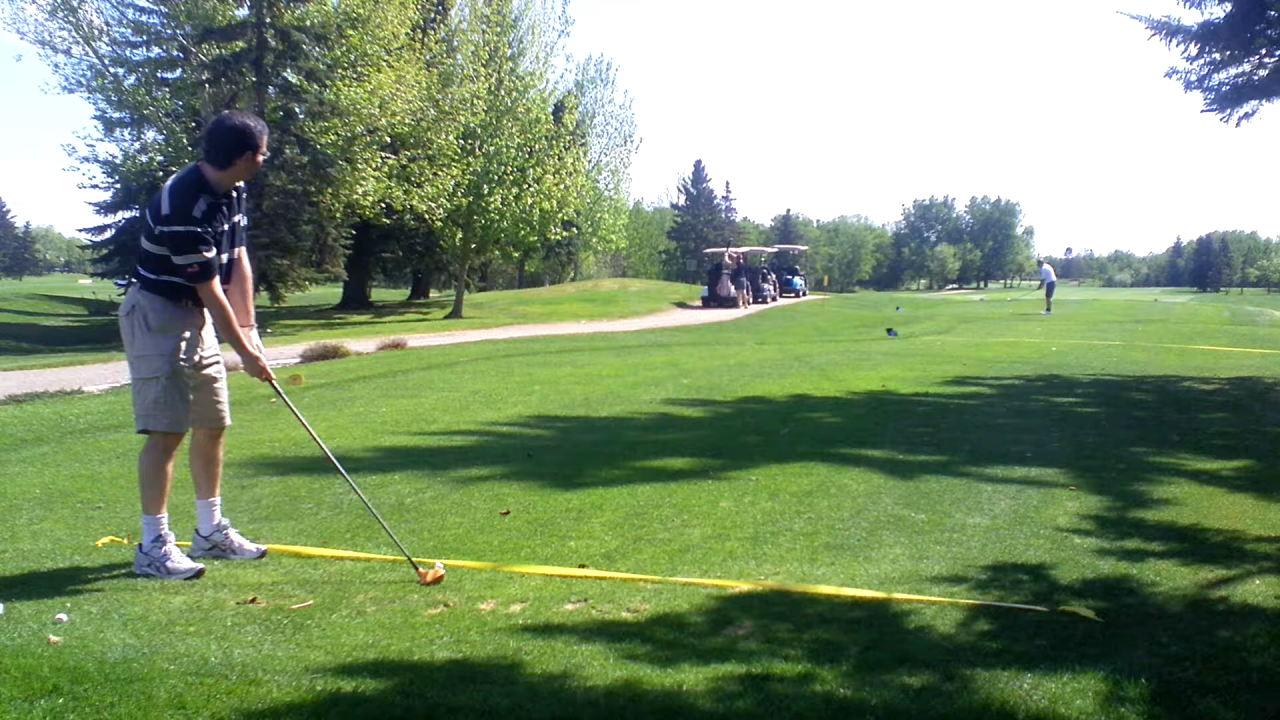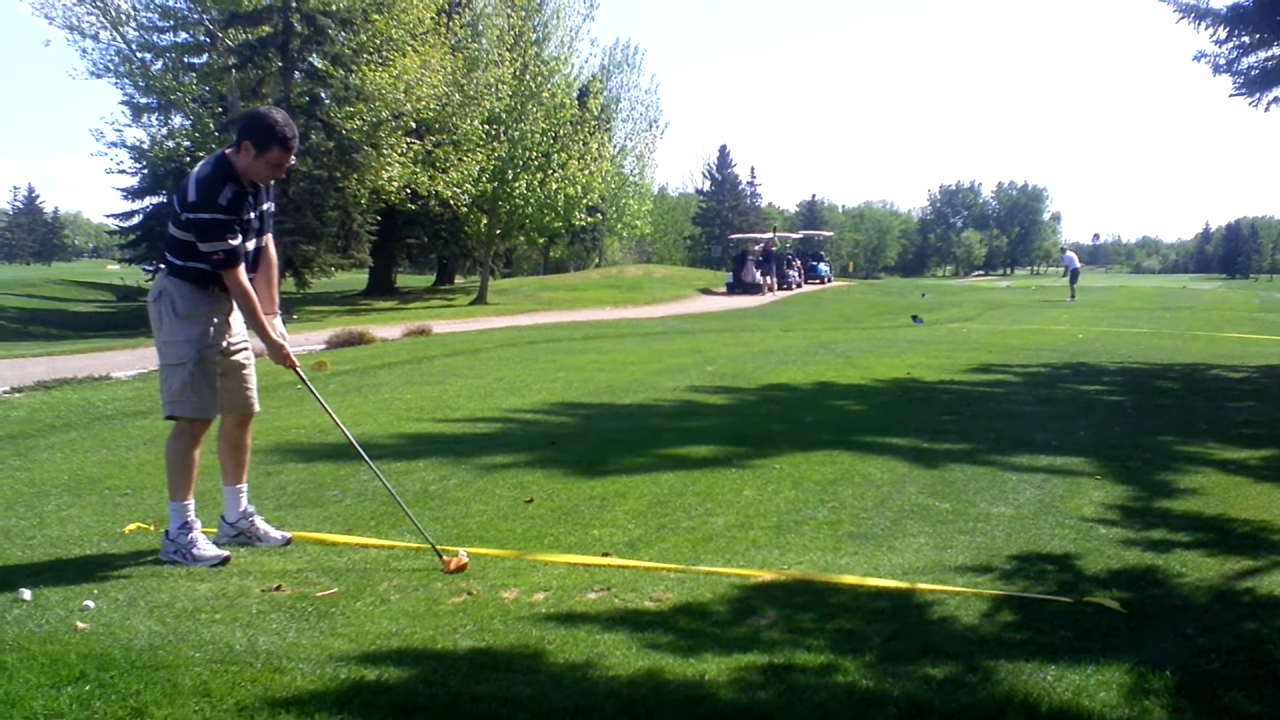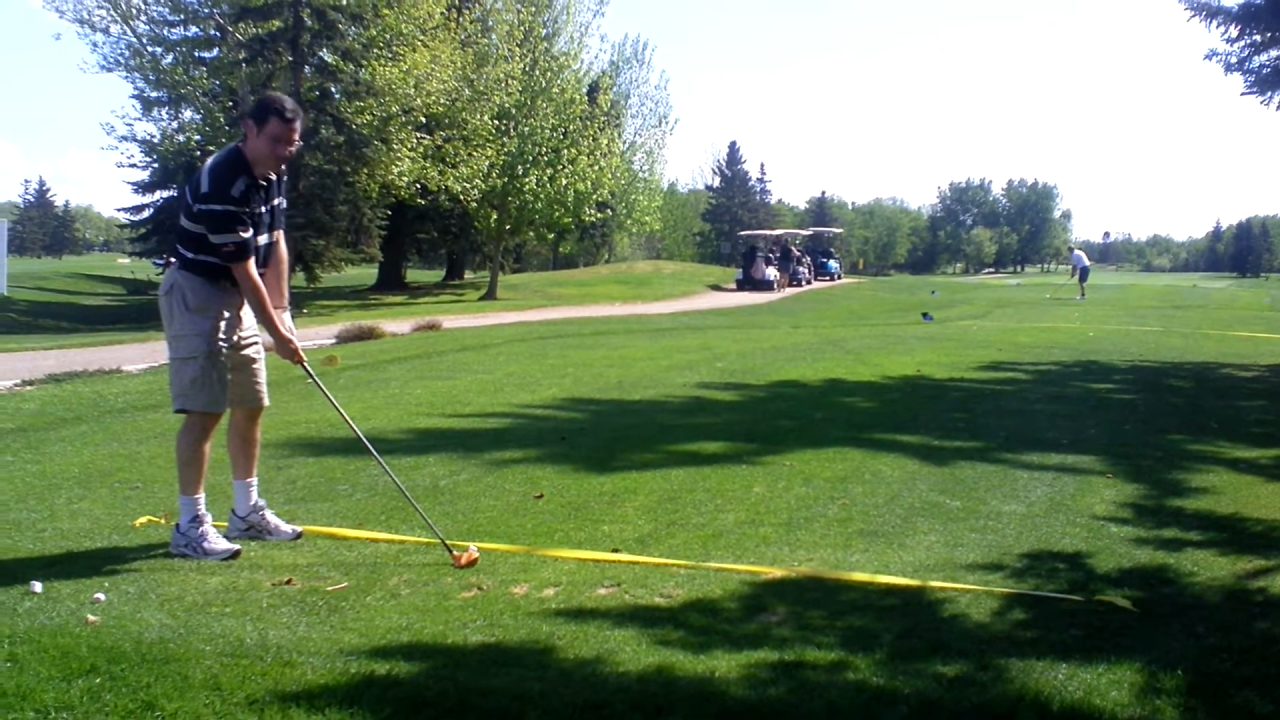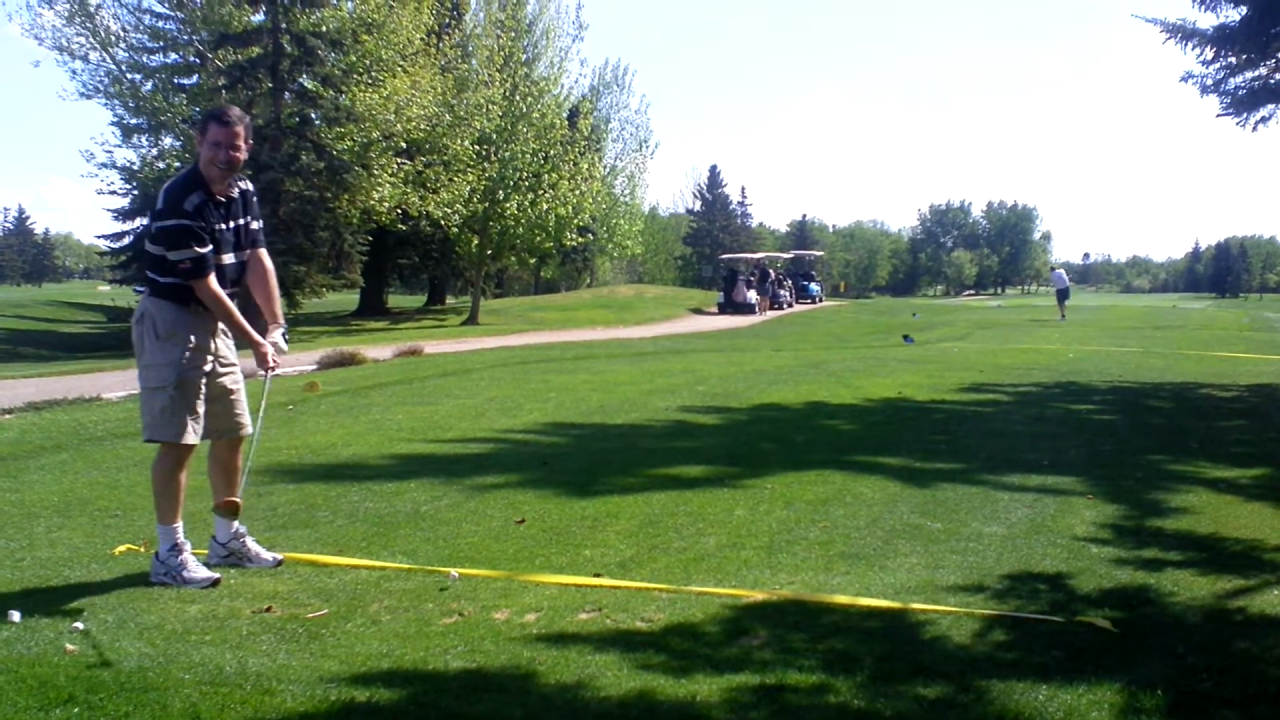
dt=1s
person 1, frame 1
left shoulder: (231, 191)
right shoulder: (184, 206)
left elbow: (238, 261)
right elbow: (211, 290)
left wrist: (249, 330)
right wrist: (245, 351)
left hip: (196, 315)
right hip: (158, 316)
left knee: (212, 425)
right knee: (167, 430)
left ankle: (211, 530)
right ankle: (153, 545)
person 1, frame 2
left shoulder: (258, 179)
right shoulder: (210, 192)
left elbow: (265, 248)
right elbow: (237, 277)
left wrist: (273, 317)
right wrist: (269, 338)
left hip: (225, 302)
right hip: (186, 302)
left knee: (240, 412)
right knee: (194, 417)
left ankle: (237, 517)
right ankle: (180, 531)
person 1, frame 3
left shoulder: (273, 174)
right shoulder: (221, 184)
left elbow: (275, 245)
right elbow: (246, 270)
left wrist: (282, 312)
right wrist: (277, 333)
left hip: (235, 296)
right hip: (197, 295)
left knee: (250, 406)
right knee: (204, 410)
left ankle: (247, 511)
right ankle: (191, 525)
person 1, frame 4
left shoulder: (242, 192)
right shoulder: (179, 202)
left elbow: (257, 259)
right elbow: (206, 286)
left wrist: (275, 326)
right wrist: (253, 339)
left hip: (215, 322)
right hip: (170, 321)
left knee: (231, 434)
right knee: (176, 439)
left ankle: (228, 539)
right ankle: (170, 553)
